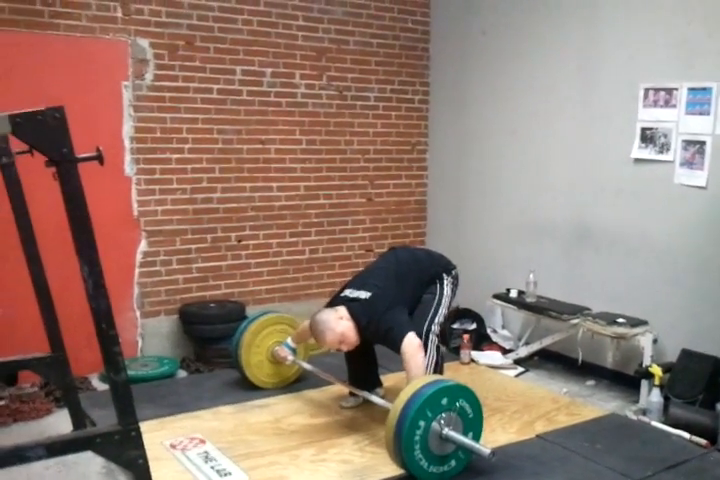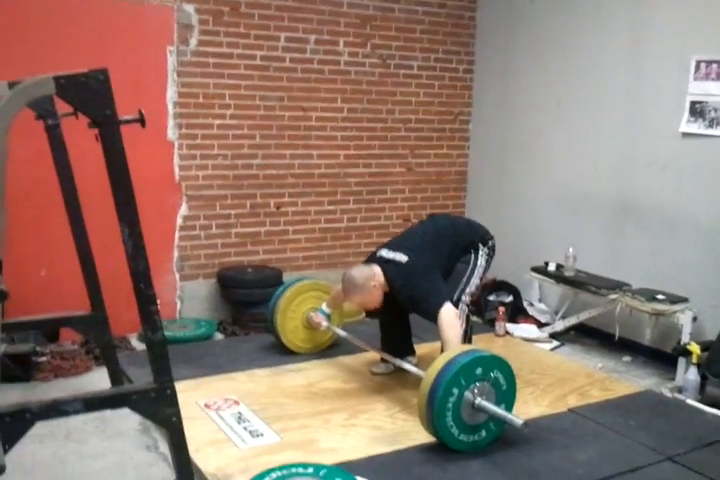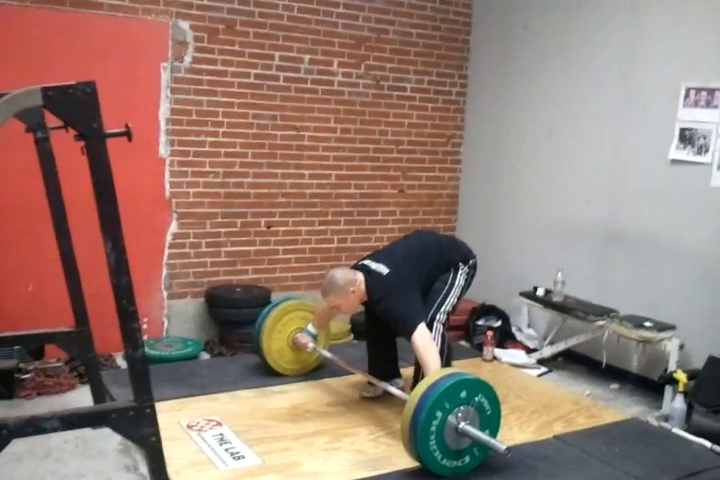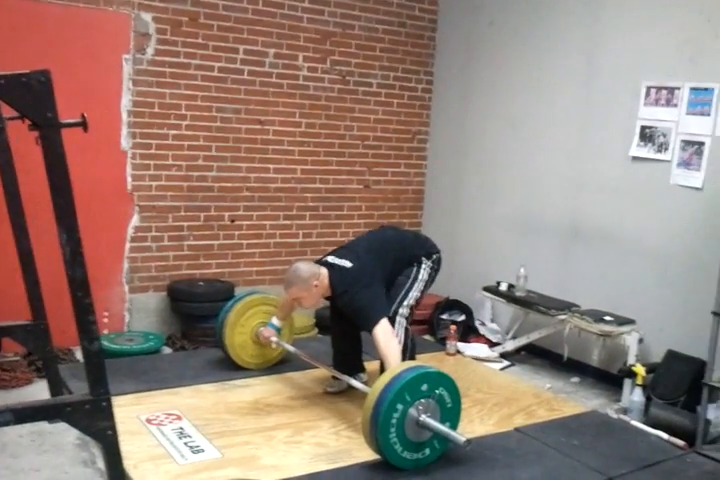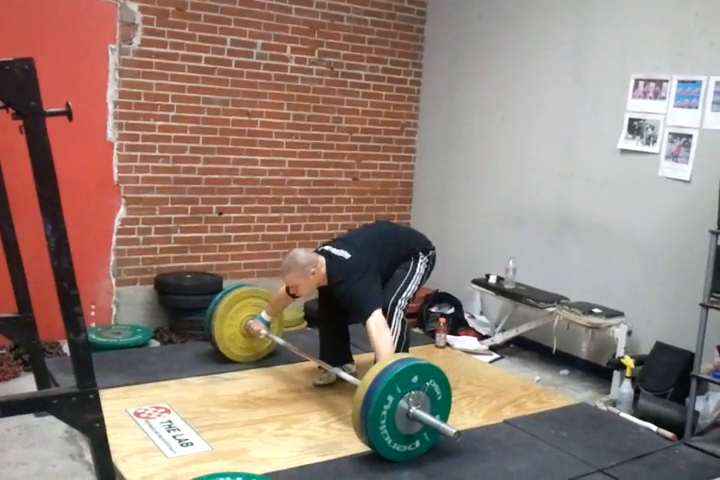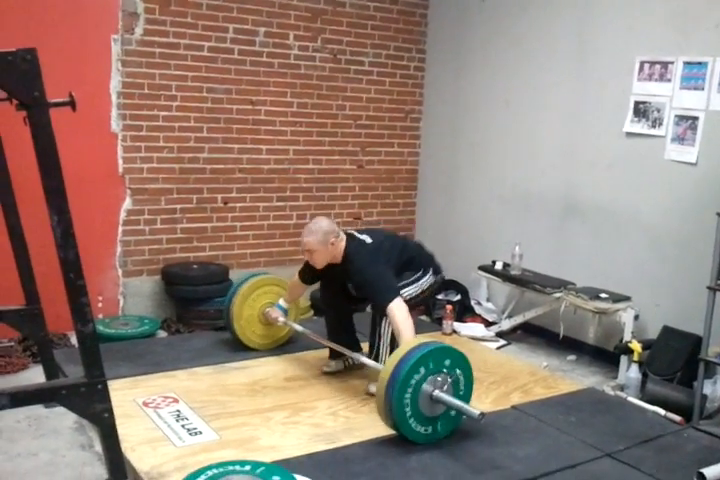
dt=0.5s
person 1, frame 1
left shoulder: (375, 314)
right shoulder: (336, 309)
left elbow: (413, 346)
right elbow: (311, 325)
right wrist: (289, 345)
left hip: (437, 275)
right hip: (401, 266)
left knee: (424, 334)
right knee: (359, 334)
right ankle: (367, 387)
person 1, frame 2
left shoulder: (410, 280)
right shoulder: (372, 268)
left elbow: (449, 316)
right elbow: (346, 287)
right wrist: (324, 311)
left hip: (475, 245)
right hip: (440, 239)
left knee: (455, 303)
right knee: (391, 299)
right ankle: (399, 355)
person 1, frame 3
left shoulder: (389, 293)
right shoulder: (354, 278)
left elbow: (421, 338)
right elbow: (328, 306)
right wrist: (310, 332)
left hip: (456, 262)
right hip: (422, 256)
left knee: (431, 321)
right knee: (376, 316)
right ankle: (387, 377)
person 1, frame 4
left shoulder: (353, 287)
right shoulder: (317, 273)
left elbow: (383, 333)
right elbow: (290, 298)
right wrist: (274, 325)
left hip: (421, 258)
right hip: (386, 254)
left knee: (394, 315)
right knee: (342, 311)
right ankle: (351, 372)
person 1, frame 5
left shoulder: (349, 278)
right shoulder: (316, 262)
left elbow: (376, 324)
right elbow: (284, 294)
right wrist: (263, 319)
left hip: (415, 254)
right hip: (380, 248)
left knee: (391, 307)
right knee: (331, 303)
right ankle: (339, 363)
person 1, frame 6
left shoulder: (364, 263)
right shoulder: (323, 254)
left elbow: (396, 307)
right elbow: (300, 280)
right wrist: (281, 307)
left hip: (421, 271)
right hip: (392, 270)
left knee: (386, 307)
right knee: (331, 292)
right ankle: (349, 355)
